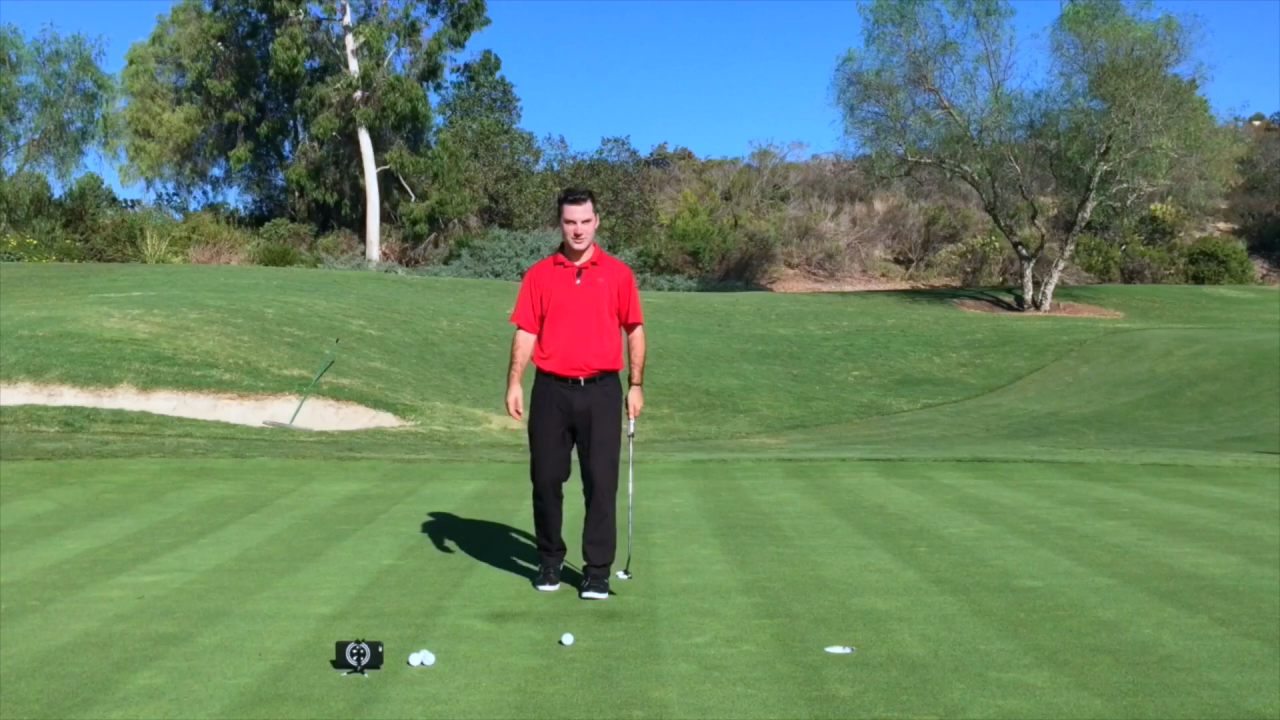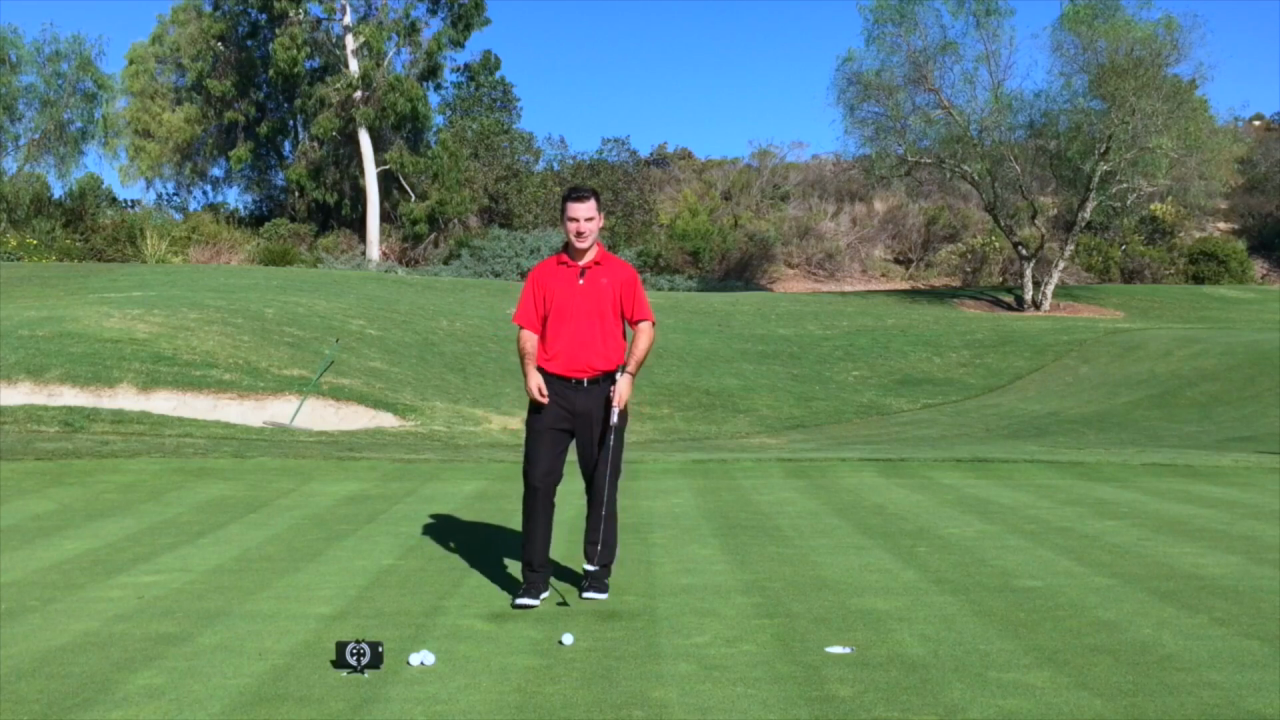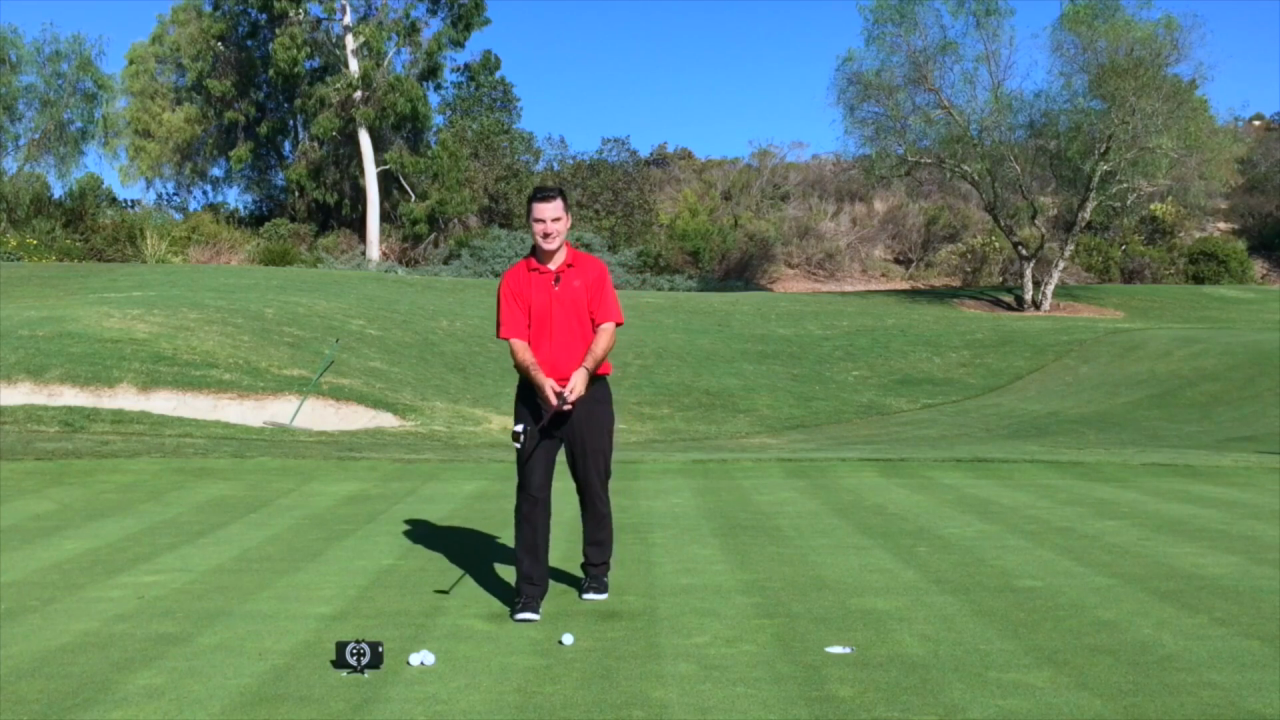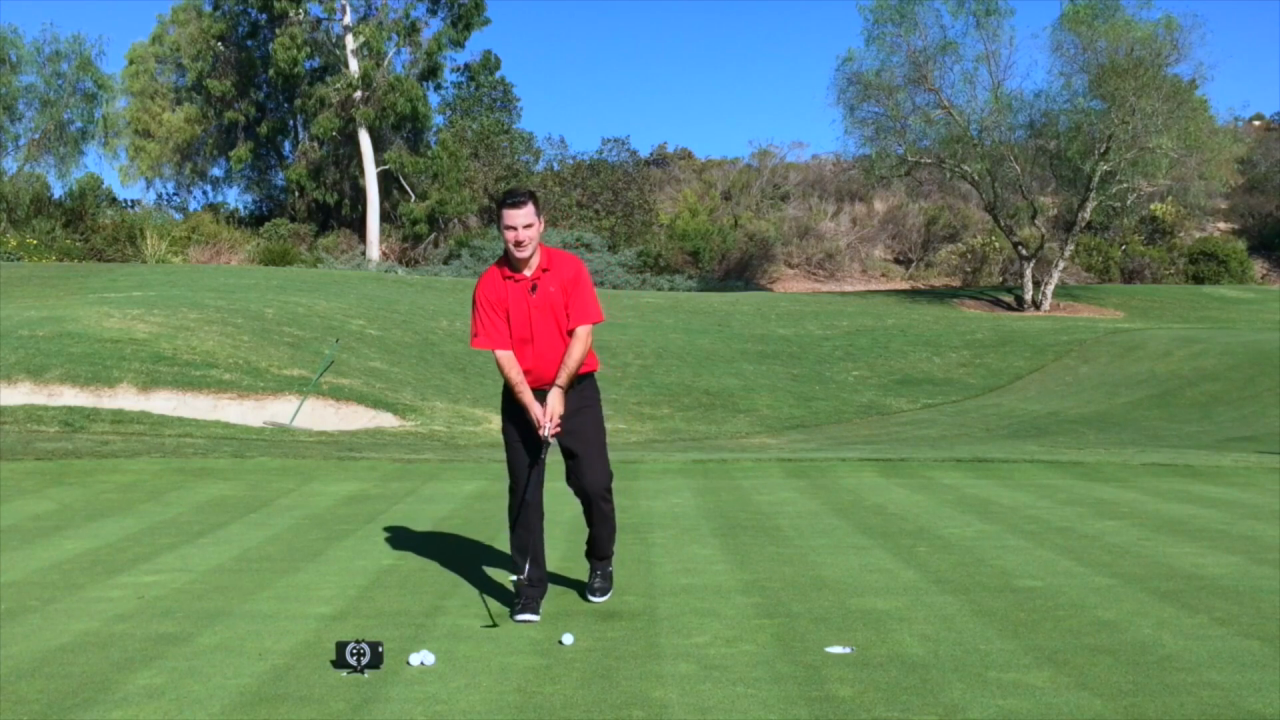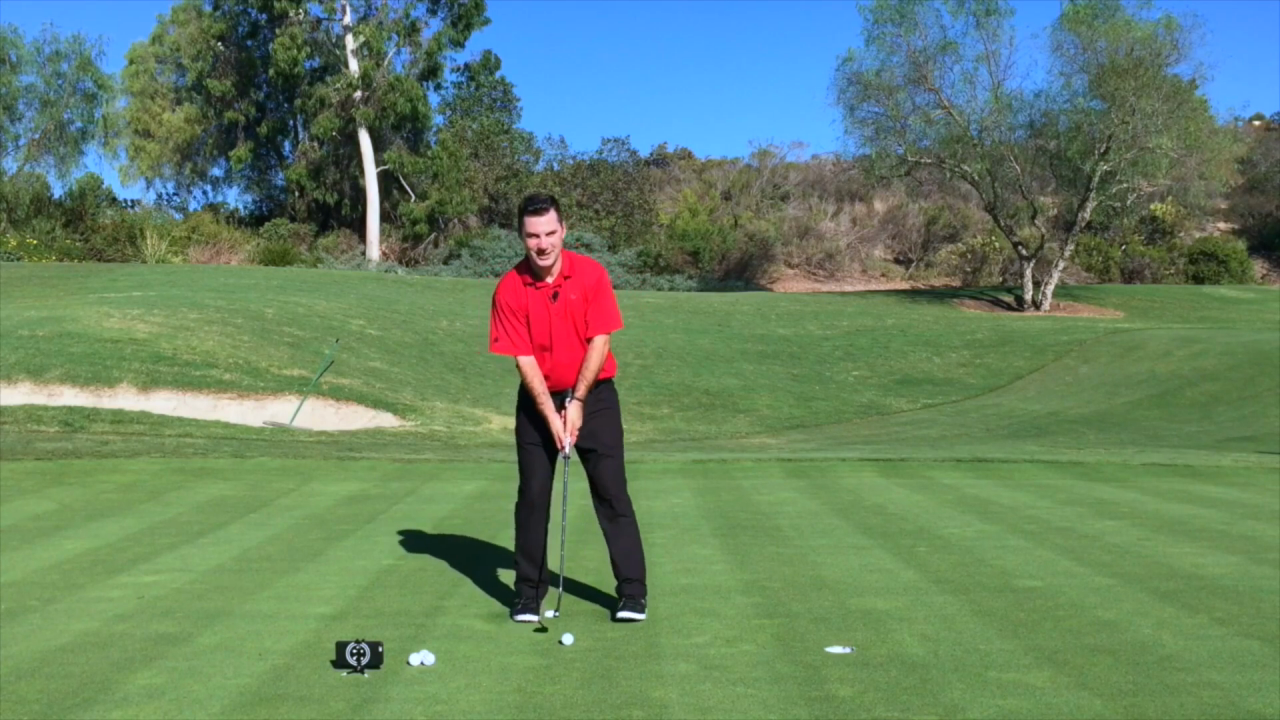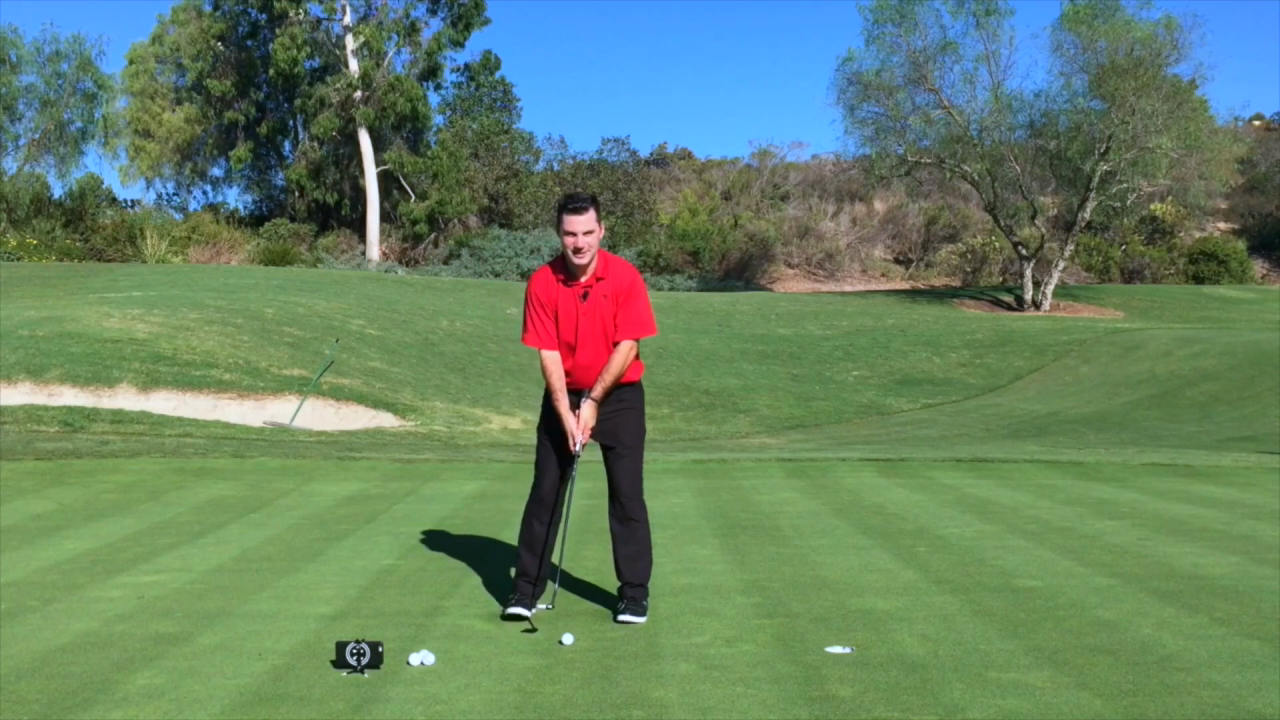
dt=0.4s
person 1, frame 1
left shoulder: (618, 273)
right shoulder: (539, 274)
left elbow: (634, 330)
right elbow: (526, 332)
left wrist: (636, 384)
right wrist: (514, 382)
left hip: (601, 391)
right hip: (551, 390)
left knee: (600, 482)
right knee: (546, 479)
left ankle: (597, 570)
right ankle: (551, 557)
person 1, frame 2
left shoulder: (622, 272)
right shoulder: (542, 273)
left elbow: (644, 326)
right elbow: (528, 330)
left wrist: (627, 373)
right wrist: (530, 370)
left hip: (603, 392)
right hip: (553, 391)
left knee: (601, 484)
right knee: (538, 480)
left ankle: (597, 569)
right ankle: (535, 574)
person 1, frame 3
left shoulder: (594, 270)
right shoulder: (514, 278)
left elbow: (607, 328)
right elbow: (516, 341)
left wrist: (584, 371)
right wrist: (541, 380)
left hip: (588, 393)
right hip: (535, 397)
left knee: (593, 487)
right knee: (532, 491)
left ankle: (596, 570)
right ankle: (530, 588)
person 1, frame 4
left shoulder: (570, 268)
right shoulder: (489, 285)
left elbow: (582, 333)
right elbow: (501, 352)
left wrist: (559, 392)
right wrist: (531, 404)
left hip: (576, 390)
right hip: (522, 399)
left knee: (594, 483)
right knee: (524, 494)
left ankle: (601, 560)
right ankle: (529, 589)
person 1, frame 5
left shoulder: (592, 274)
right shoulder: (508, 289)
left elbow: (600, 341)
right elbow: (523, 359)
left wrist: (577, 401)
right wrist: (551, 415)
left hip: (595, 394)
right hip: (538, 400)
left knee: (611, 491)
right knee: (533, 494)
left ankle: (632, 590)
right ankle: (529, 589)
person 1, frame 6
left shoulder: (626, 277)
right shoulder: (541, 282)
left elbow: (628, 346)
right elbow: (549, 353)
left wrist: (593, 401)
right wrist: (566, 413)
left hip: (619, 396)
right hip: (563, 396)
left knee: (627, 493)
right knee: (545, 491)
left ankle: (634, 591)
right ankle: (526, 586)
